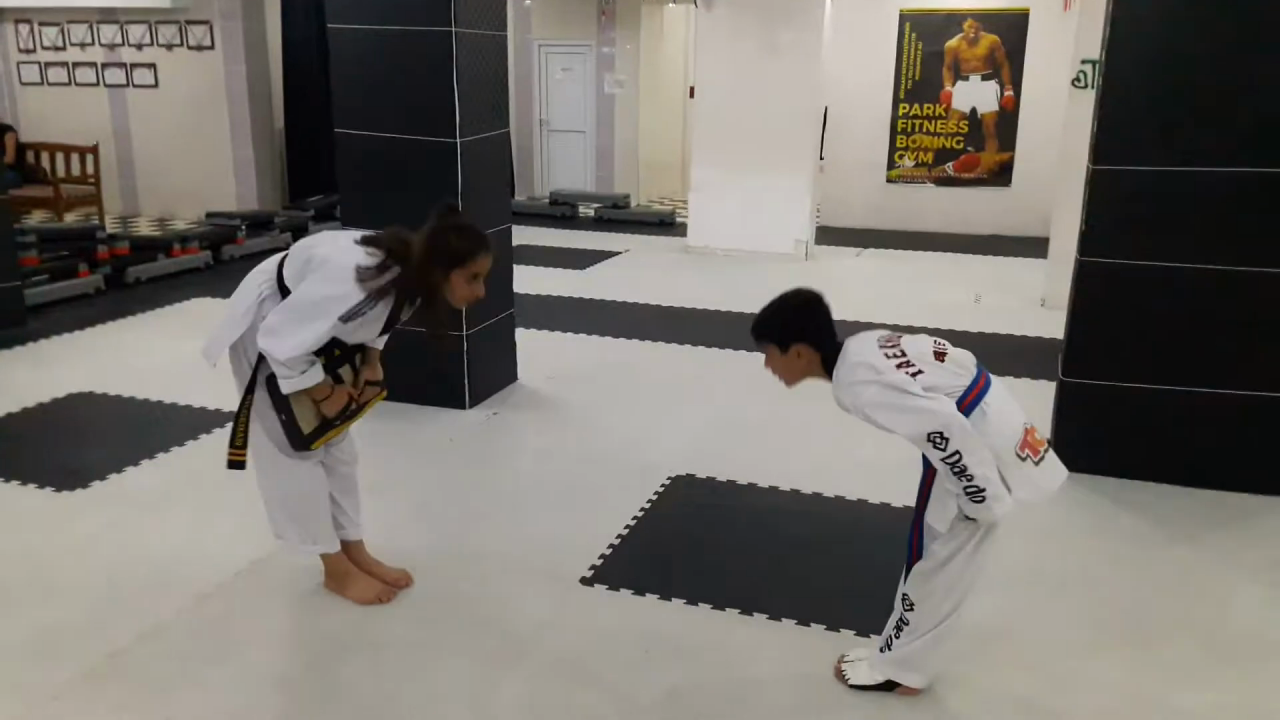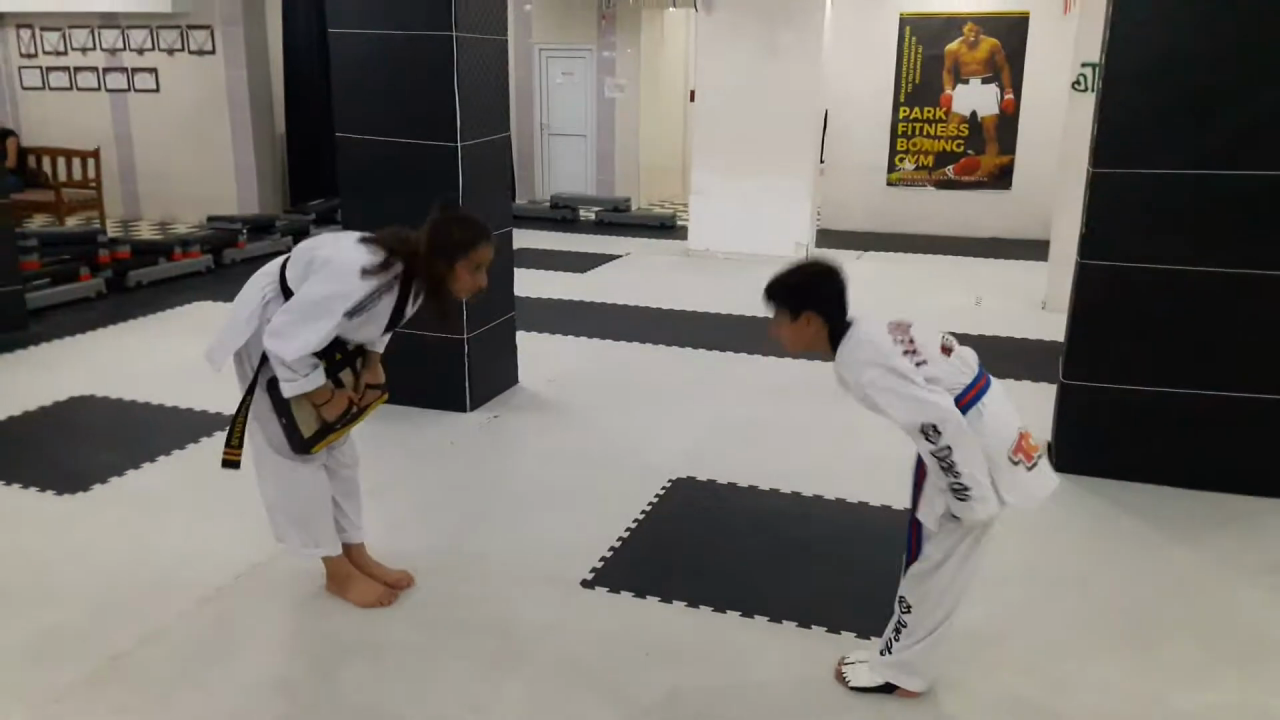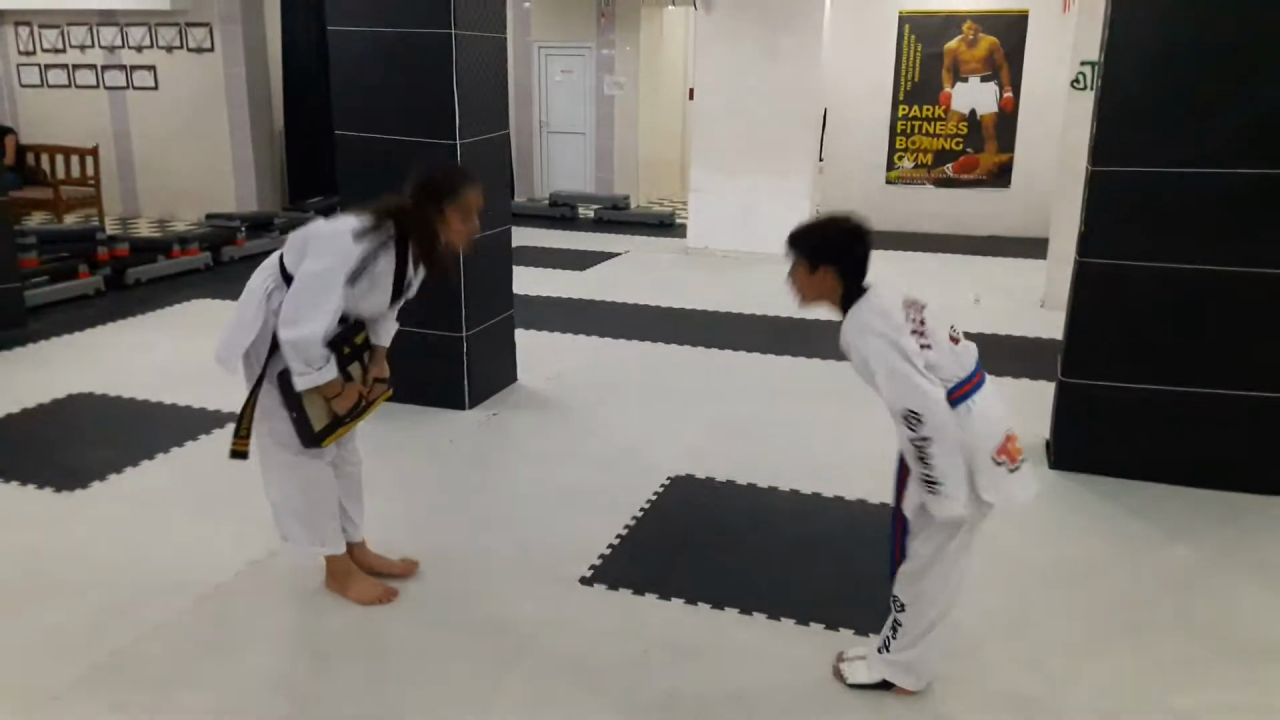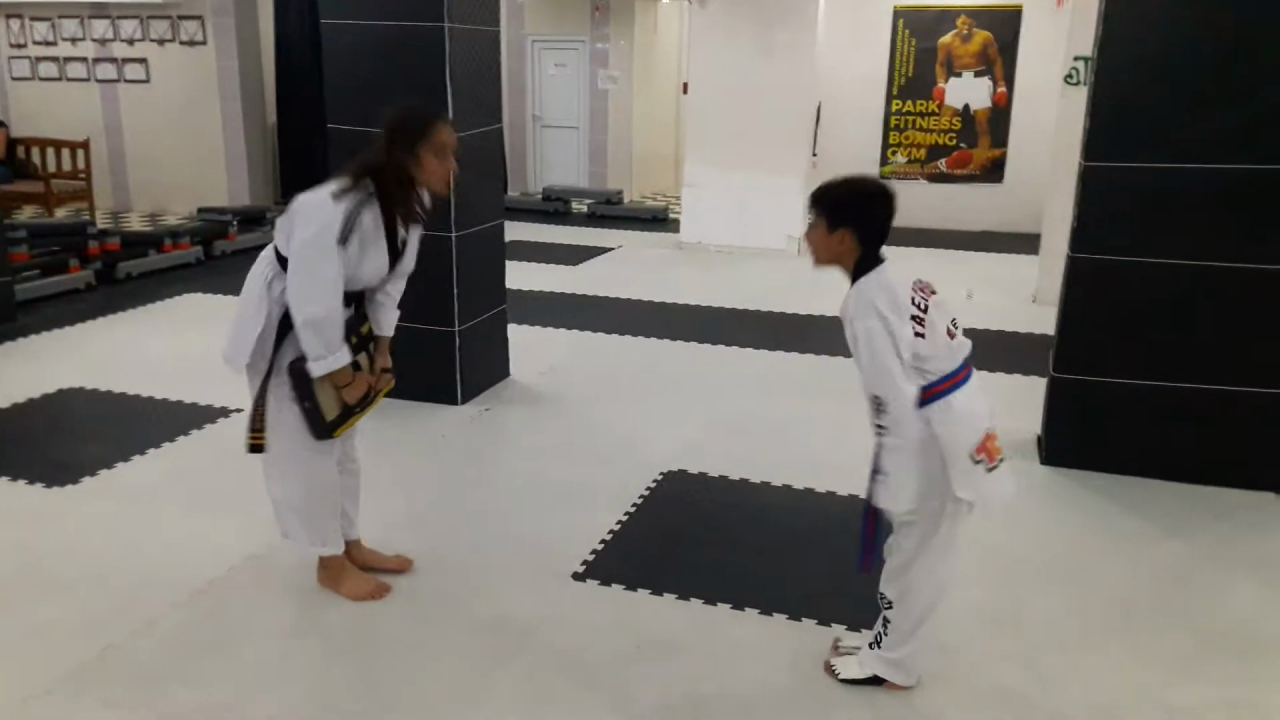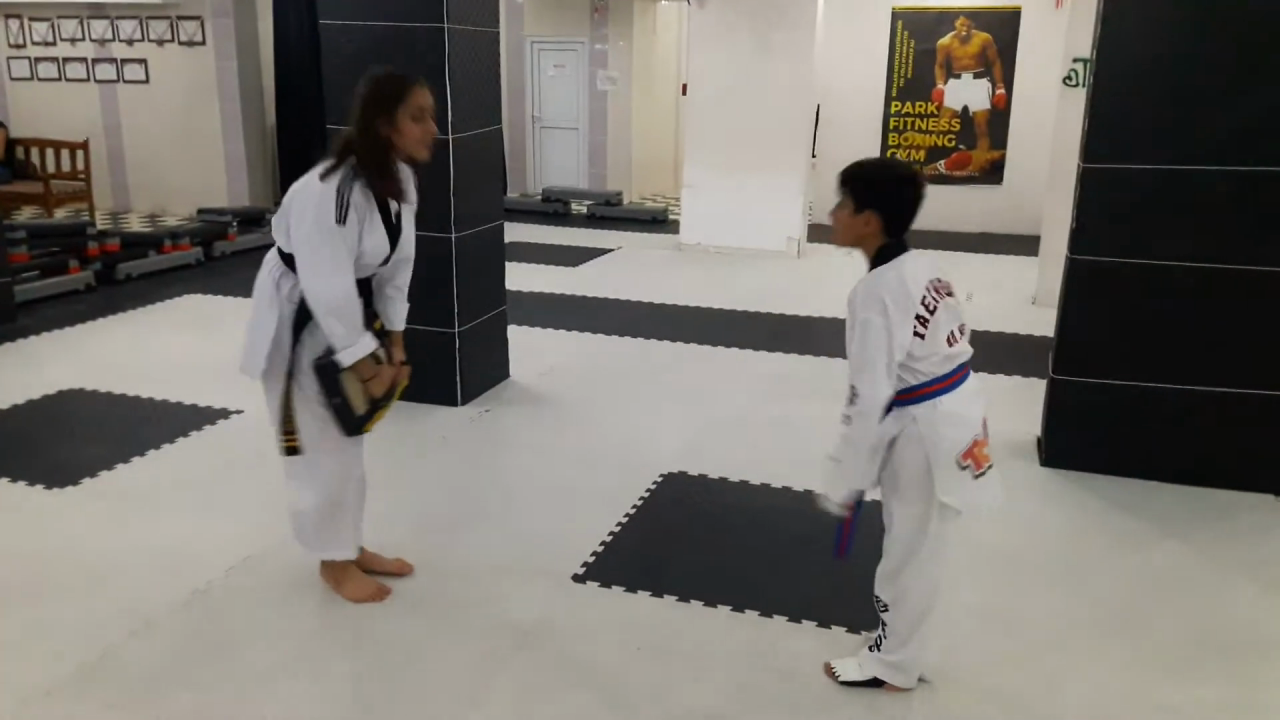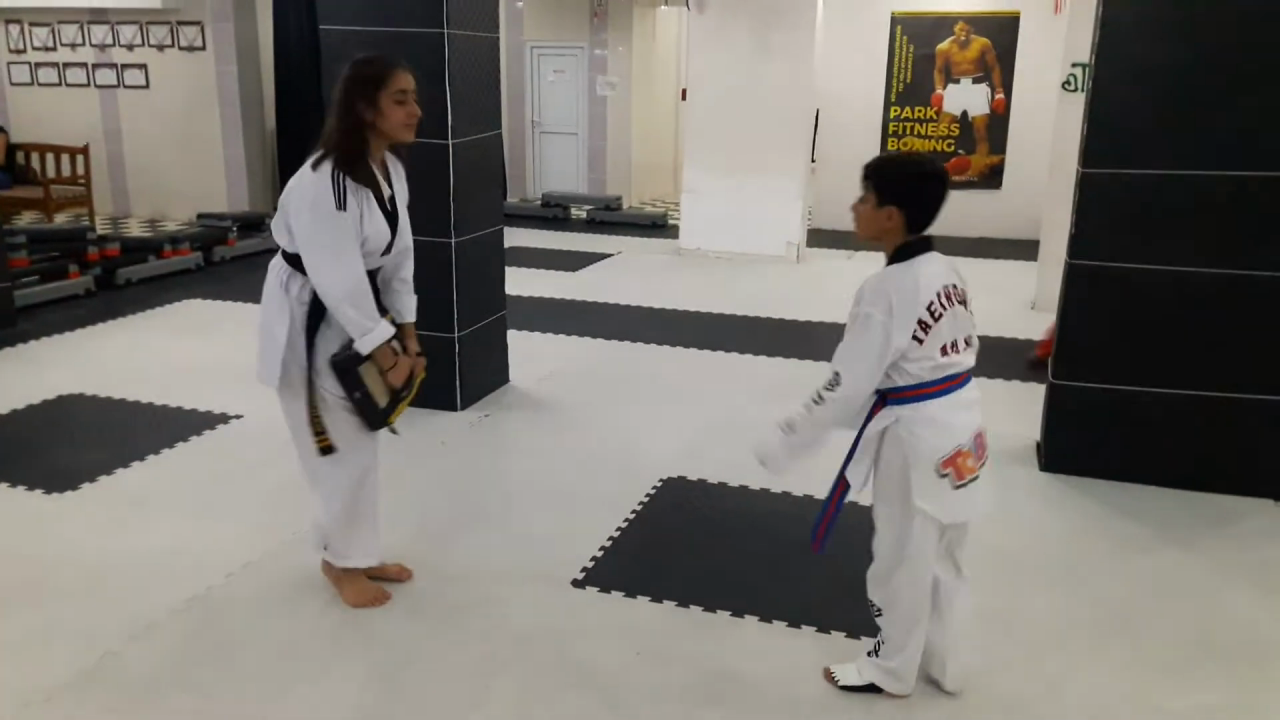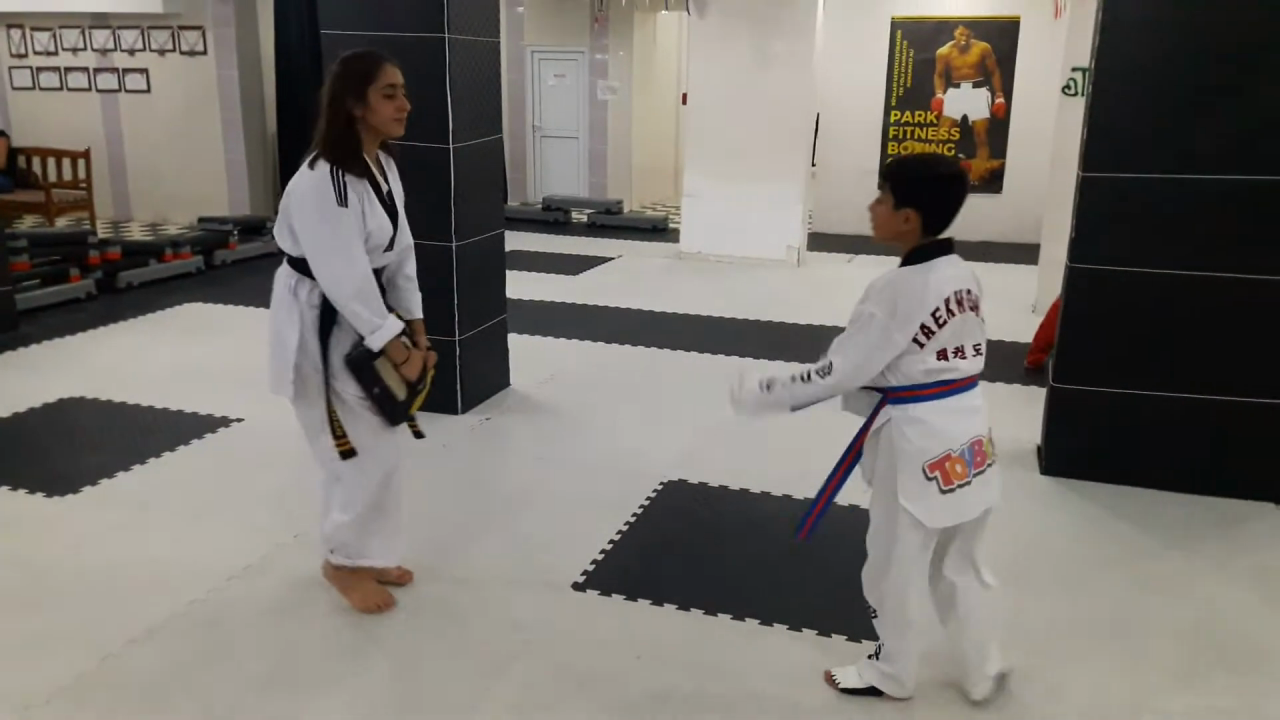
dt=0.1s
person 1, frame 1
left shoulder: (856, 386)
right shoulder: (865, 347)
left elbow: (942, 429)
right elbow: (948, 359)
left wrist: (981, 501)
left hip: (980, 445)
right hip: (989, 417)
left knee: (941, 562)
right knee: (933, 547)
left ankle: (901, 666)
right ankle: (899, 653)
person 1, frame 2
left shoulder: (859, 363)
right shoulder: (872, 329)
left elbow: (937, 422)
right elbow: (954, 358)
left wrist: (972, 501)
left hip: (976, 444)
right hip: (985, 419)
left knee: (937, 561)
right knee: (933, 553)
left ankle: (901, 669)
right ankle: (900, 655)
person 1, frame 3
left shoulder: (863, 331)
right shoulder: (885, 304)
left elbow: (921, 409)
right elbow: (940, 368)
left wrist: (942, 496)
left hip: (958, 441)
right hip: (974, 421)
left knee: (929, 560)
right knee: (929, 556)
left ankle: (899, 665)
right ankle: (893, 648)
person 1, frame 4
left shoulder: (866, 302)
right shoulder: (893, 281)
left elbow: (892, 400)
left wrist: (897, 487)
left hip: (943, 433)
right hip: (959, 415)
left knee: (914, 553)
right knee: (915, 547)
left ankle: (891, 661)
right ankle: (887, 642)
person 1, frame 5
left shoulder: (875, 293)
right shoulder: (919, 268)
left elbow: (868, 396)
left wrist: (841, 477)
left hip: (927, 436)
right hip: (959, 424)
left knee: (909, 558)
right knee: (920, 548)
left ankle: (893, 663)
right ankle: (893, 644)
person 1, frame 6
left shoulder: (881, 290)
right shoulder: (945, 270)
left elbow: (848, 386)
left wrist: (783, 442)
left hip: (915, 441)
right hip: (958, 427)
left knee: (902, 564)
right knee: (942, 559)
left ankle: (891, 669)
right ankle: (940, 660)
person 1, frame 7
left shoulder: (893, 291)
right shoulder: (963, 275)
left elbow: (837, 373)
left wrist: (762, 393)
right wrist: (877, 394)
left hip: (918, 442)
right hip: (968, 434)
left knee: (896, 566)
right knee: (960, 564)
left ankle: (891, 672)
right ankle: (983, 669)
person 2, frame 1
left shoulder: (412, 269)
right shoulder: (355, 285)
right elbow: (281, 339)
left wrist: (370, 361)
right wrist: (321, 391)
left hip: (316, 322)
right hip: (271, 324)
left knee: (334, 441)
right knee: (290, 445)
left ankle: (353, 550)
right ankle: (335, 566)
person 2, frame 2
left shoulder: (415, 265)
right shoulder: (356, 283)
right elbow: (286, 341)
left wrist: (371, 364)
right wrist: (322, 396)
left hip: (320, 322)
right hip: (275, 327)
left knee: (335, 443)
right knee: (291, 448)
left ankle: (354, 552)
right ankle: (337, 568)
person 2, frame 3
left shoulder: (420, 241)
right shoulder: (358, 252)
right elbow: (302, 327)
left wrist: (378, 358)
right wrist: (330, 387)
left hip: (325, 323)
right hip: (281, 323)
left knee: (340, 437)
right knee: (298, 439)
left ankle: (354, 549)
right ankle: (336, 566)
person 2, frame 4
left shoulder: (409, 202)
right shoulder: (342, 211)
left elbow: (390, 278)
right elbow: (313, 303)
left wrist: (381, 351)
right wrist: (342, 373)
left hip: (328, 309)
right hip: (282, 318)
left knee: (337, 433)
right knee: (303, 438)
left ankle: (347, 542)
right ankle: (329, 559)
person 2, frame 5
left shoulder: (400, 179)
right shoulder: (331, 192)
left elbow: (396, 264)
right elbow: (327, 290)
left wrist: (394, 344)
right wrist: (369, 363)
left hip: (344, 312)
right hip: (297, 319)
left knee: (344, 437)
right knee: (320, 443)
left ankle: (347, 545)
right ankle: (334, 560)
person 2, frame 6
left shoulder: (388, 169)
right shoulder: (325, 182)
left elbow: (397, 257)
right elbow: (338, 280)
left wrist: (406, 336)
right wrist: (385, 353)
left hip: (352, 309)
right hip: (309, 321)
left knee: (356, 437)
right knee: (341, 445)
left ankle: (353, 549)
right ankle: (343, 560)
person 2, frame 7
left shoulder: (381, 166)
right shoulder: (322, 182)
left elbow: (399, 253)
right elbow: (343, 278)
left wrist: (416, 330)
right wrist: (395, 347)
left hip: (355, 322)
right hip: (319, 326)
left knee: (357, 446)
right knee: (370, 450)
left ankle: (353, 553)
right ankle: (349, 563)
